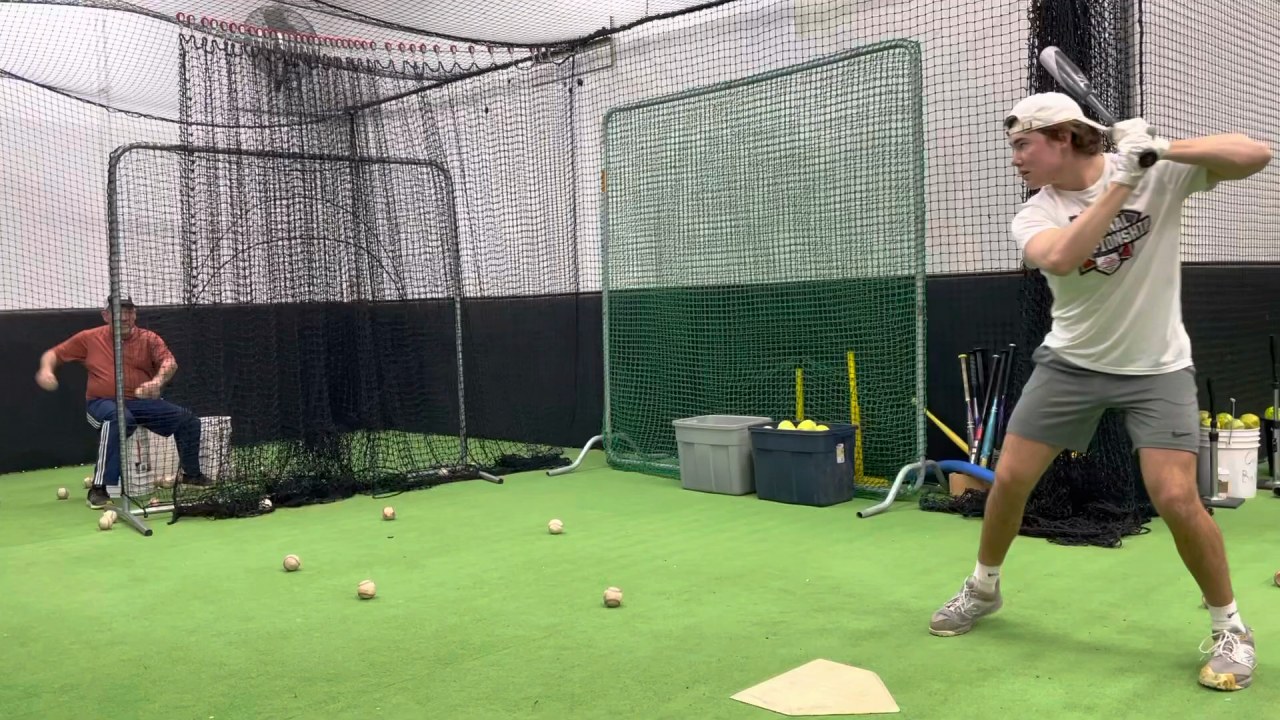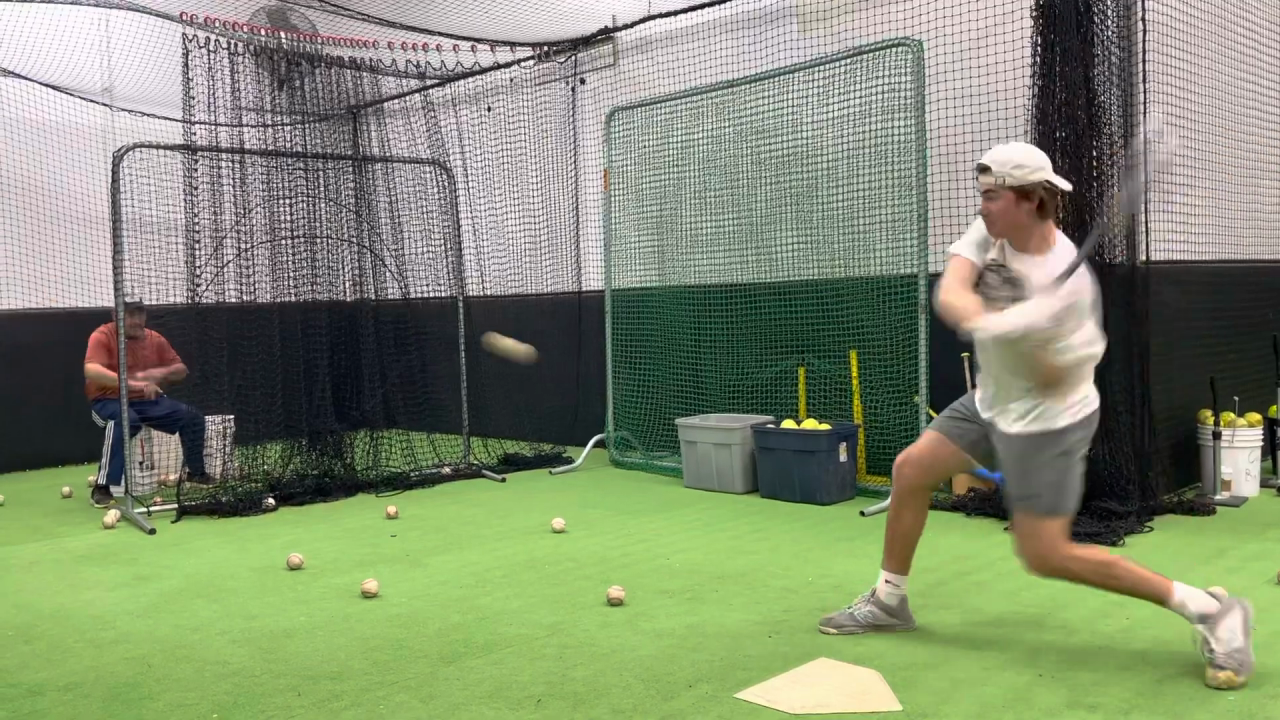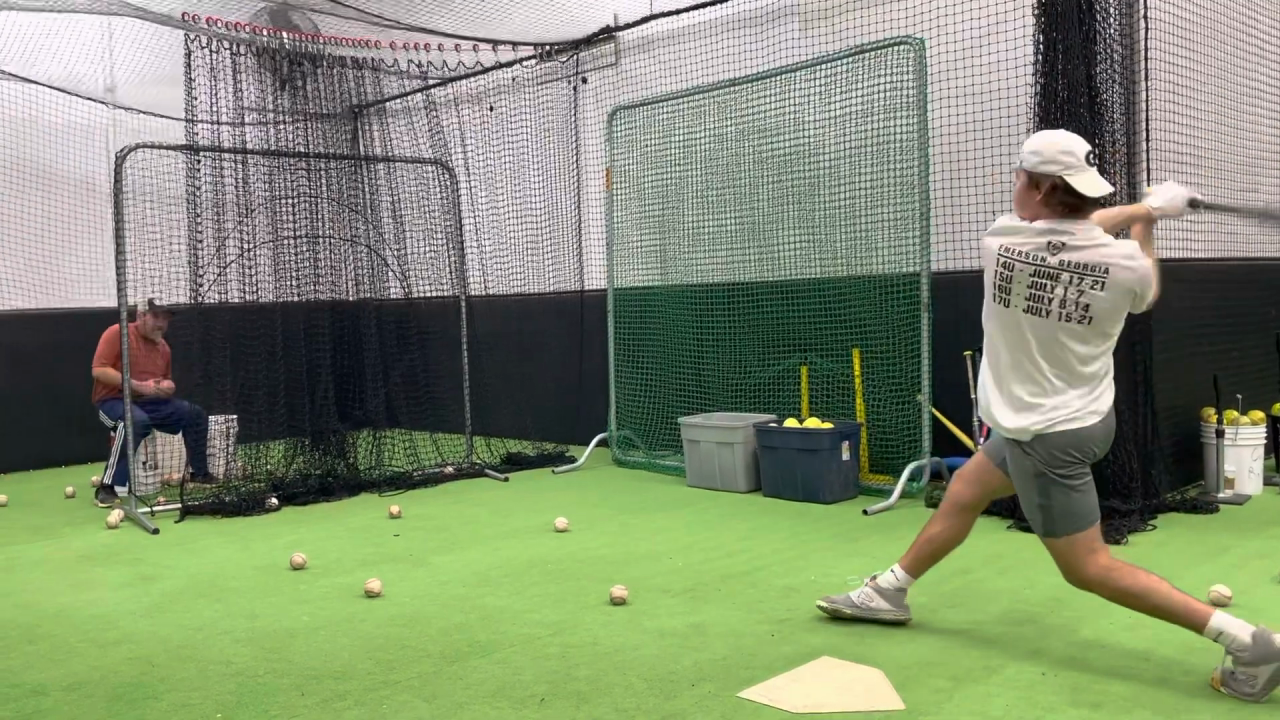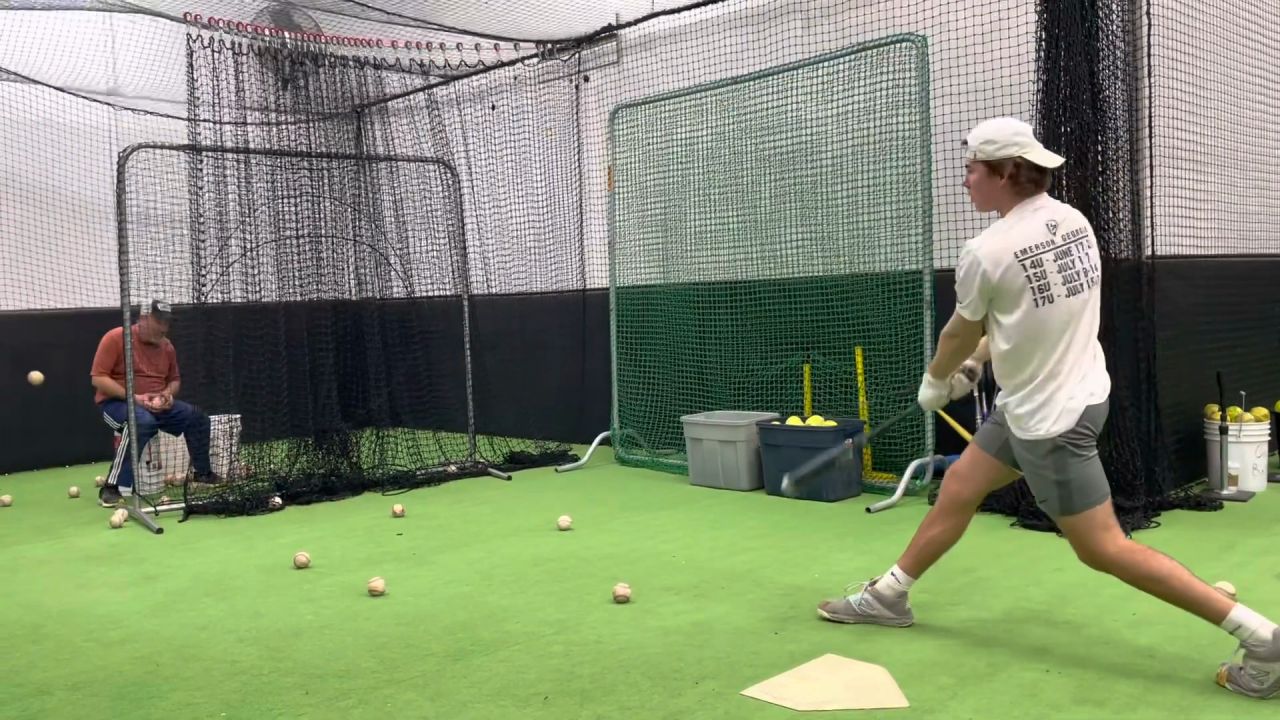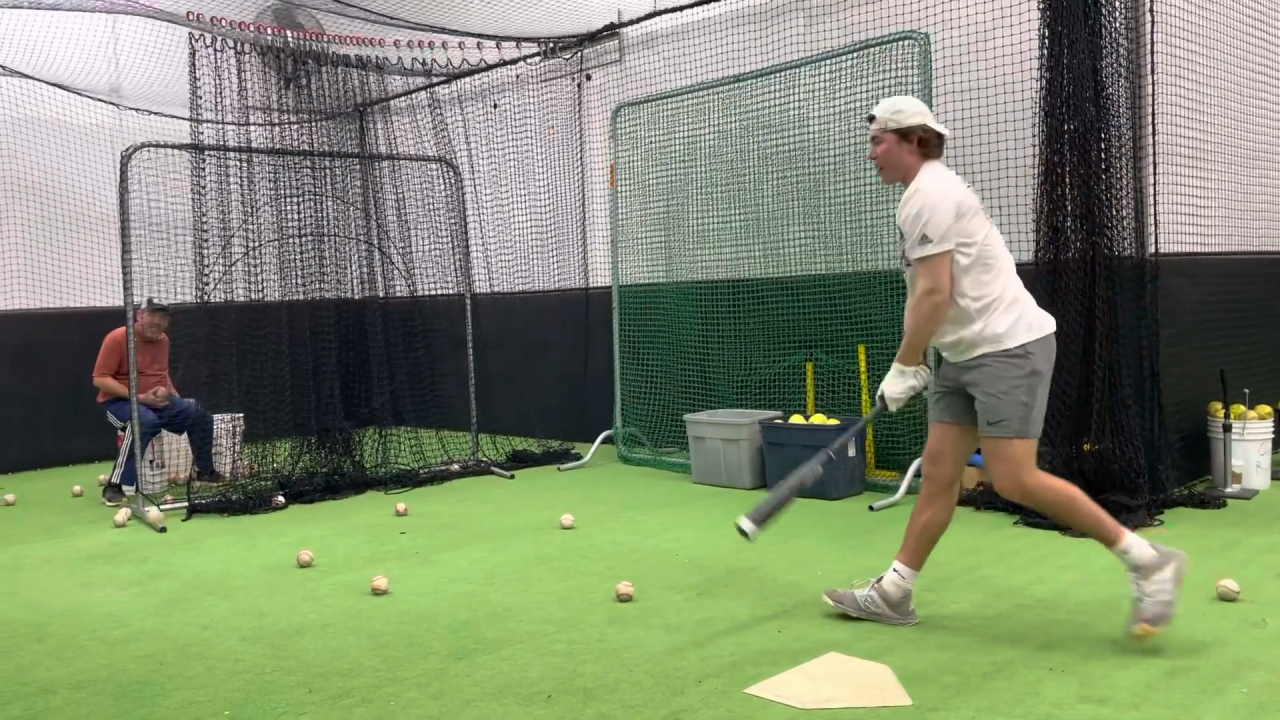
dt=0.7s
person 1, frame 1
left shoulder: (1154, 169)
right shoulder: (1033, 216)
left elbow: (1254, 155)
right elbow: (1058, 259)
left wrist: (1166, 149)
right wrist: (1121, 184)
left hip: (1156, 366)
right hip: (1071, 361)
left knee: (1176, 499)
right knee: (1009, 480)
left ankle: (1229, 627)
right ankle: (983, 586)
person 1, frame 2
left shoulder: (1069, 285)
right shoulder: (988, 236)
left elbow: (1053, 386)
right elbow: (950, 294)
left wrist: (1027, 343)
right wrist: (991, 323)
left hip: (1046, 421)
right hip: (994, 399)
left knee: (1046, 555)
right knee: (909, 471)
left ankle: (1210, 611)
right ankle: (888, 600)
person 1, frame 3
left shoulder: (999, 240)
right shoulder: (1127, 262)
right elbow: (1142, 302)
left wrist: (1141, 205)
right wrist: (1145, 221)
left hip: (1044, 432)
right hip: (1079, 416)
left knee: (1086, 568)
right knee: (961, 495)
right ankle: (886, 590)
person 1, frame 4
left shoulder: (987, 252)
right shoulder: (1073, 221)
left elbow: (959, 336)
left wrist: (935, 379)
right wrist: (981, 355)
left hip: (1053, 415)
right hip: (1031, 404)
left knee: (1104, 549)
right knee: (957, 488)
right ankle: (888, 594)
person 1, frame 5
left shoulder: (927, 196)
right shoulder: (930, 191)
left elbow: (933, 294)
right elbow: (932, 294)
left wrist: (904, 369)
right wrist: (916, 365)
left hip: (1010, 348)
right hip: (965, 355)
left knee: (1015, 481)
right knee: (938, 473)
left ankle: (1144, 558)
right ankle: (893, 591)
person 2, frame 1
left shoulder: (149, 339)
right shoulder: (90, 338)
left elbow: (170, 362)
right elbow: (54, 354)
left wrist: (159, 380)
right wrist: (46, 370)
left hip: (145, 403)
right hip: (104, 404)
left knee: (188, 420)
right knee: (119, 419)
left ankle: (191, 474)
right ankle: (100, 487)
person 2, frame 2
left shoulder: (155, 339)
right shoulder: (102, 336)
left elbow: (181, 370)
right elbow: (91, 370)
left wrist: (160, 373)
right wrist: (132, 383)
left hip: (148, 402)
right hip: (109, 402)
left knee: (192, 417)
left ankle: (196, 473)
right ankle: (104, 486)
person 2, frame 3
left shoulder: (163, 347)
right shoulder: (117, 333)
left elbow: (166, 382)
right elbow: (99, 370)
left wrist: (168, 387)
right wrist: (139, 385)
left hip: (151, 402)
right hip: (114, 400)
left knee: (195, 415)
right knee: (136, 421)
left ankle: (199, 473)
right ankle: (109, 486)
person 2, frame 4
left shoulder: (166, 346)
right shoulder: (115, 338)
left elbow: (174, 379)
right elbow: (98, 379)
left wrist: (168, 394)
right wrist: (135, 398)
left hip: (156, 403)
right hip: (117, 401)
left knee: (197, 417)
right knee: (143, 422)
left ankle: (203, 473)
right ankle: (113, 487)
person 2, frame 5
left shoulder: (163, 341)
right shoulder: (118, 338)
right elbow: (100, 379)
left wrist: (177, 399)
right wrist: (140, 397)
left hip: (157, 401)
right hip: (120, 401)
left knee: (200, 415)
right knee: (145, 421)
left ankle: (205, 471)
right ankle: (116, 486)
